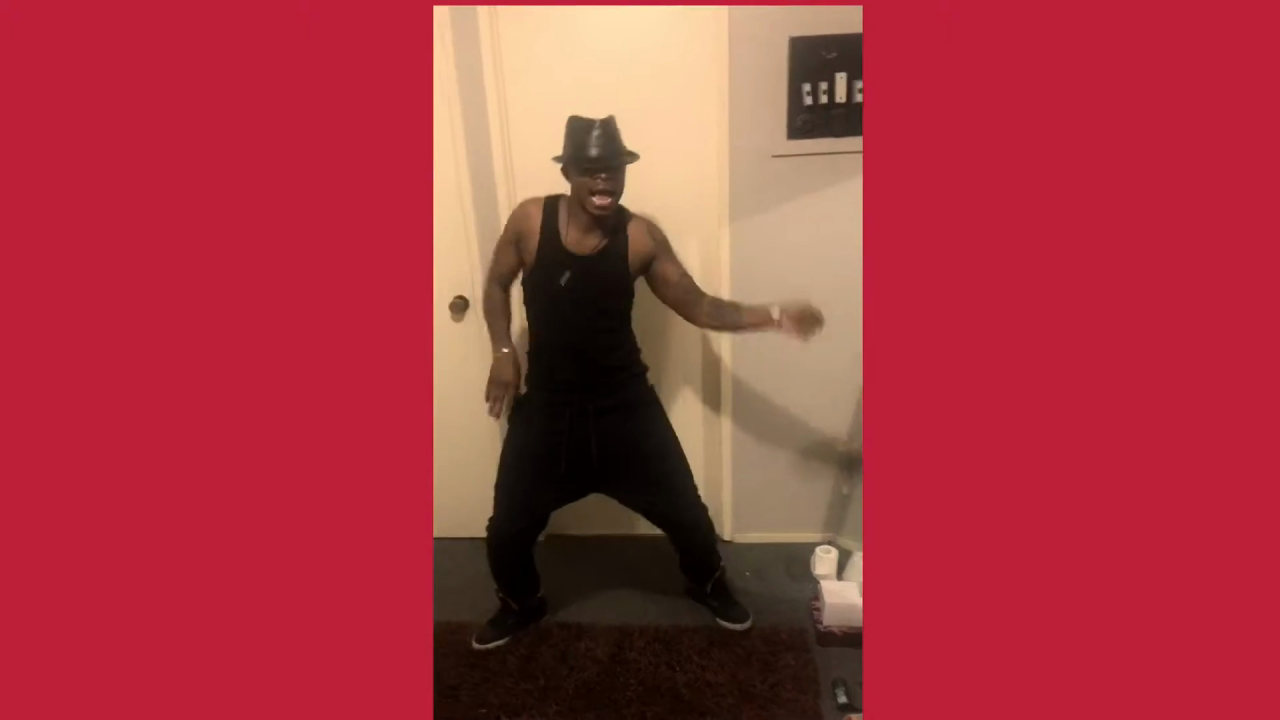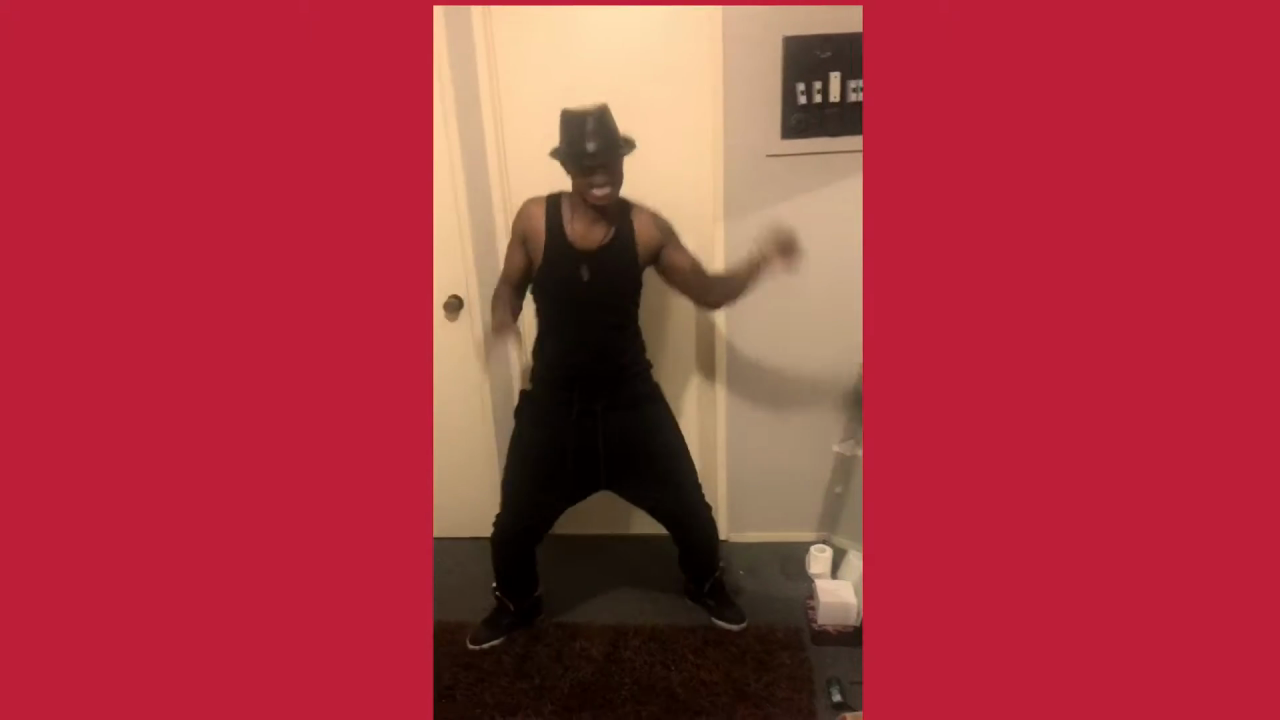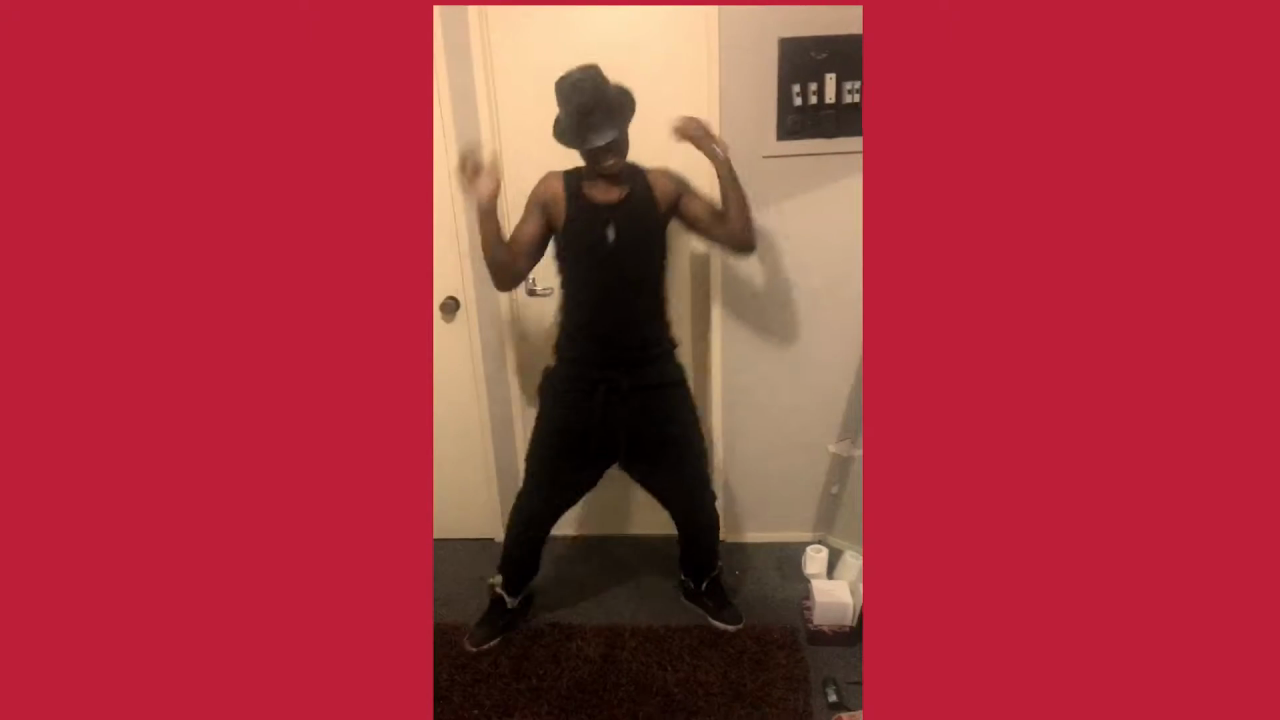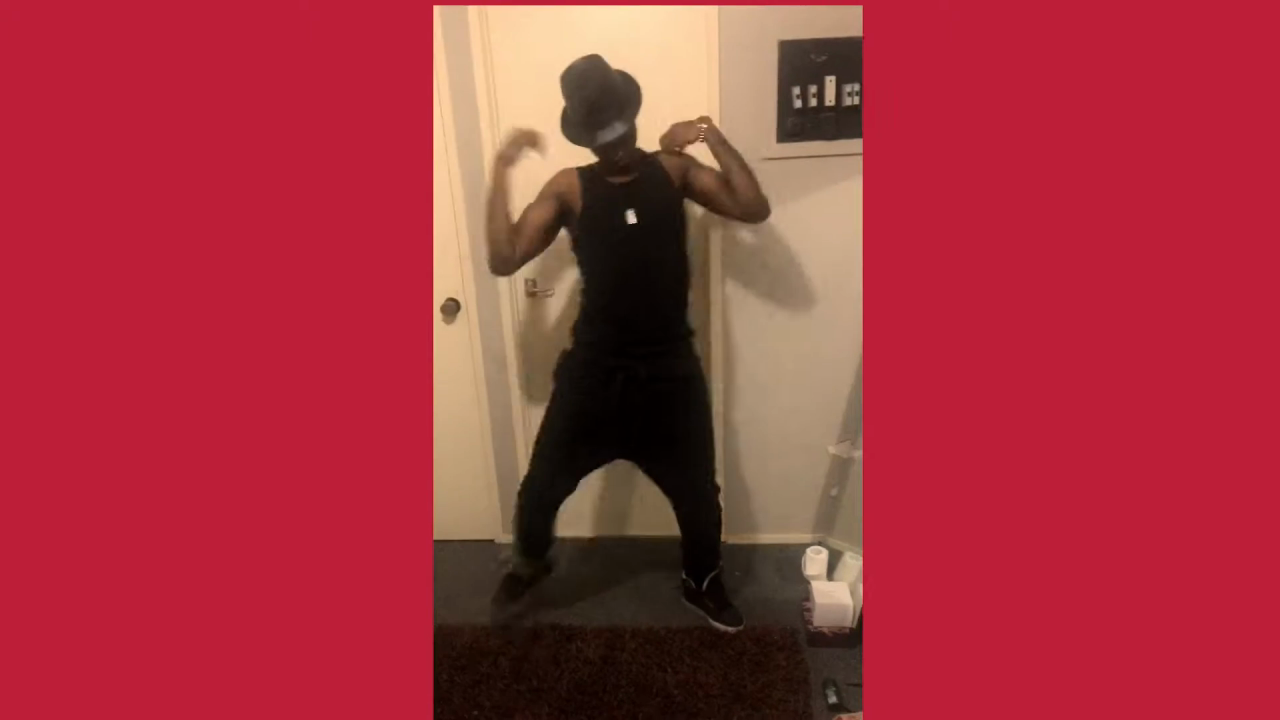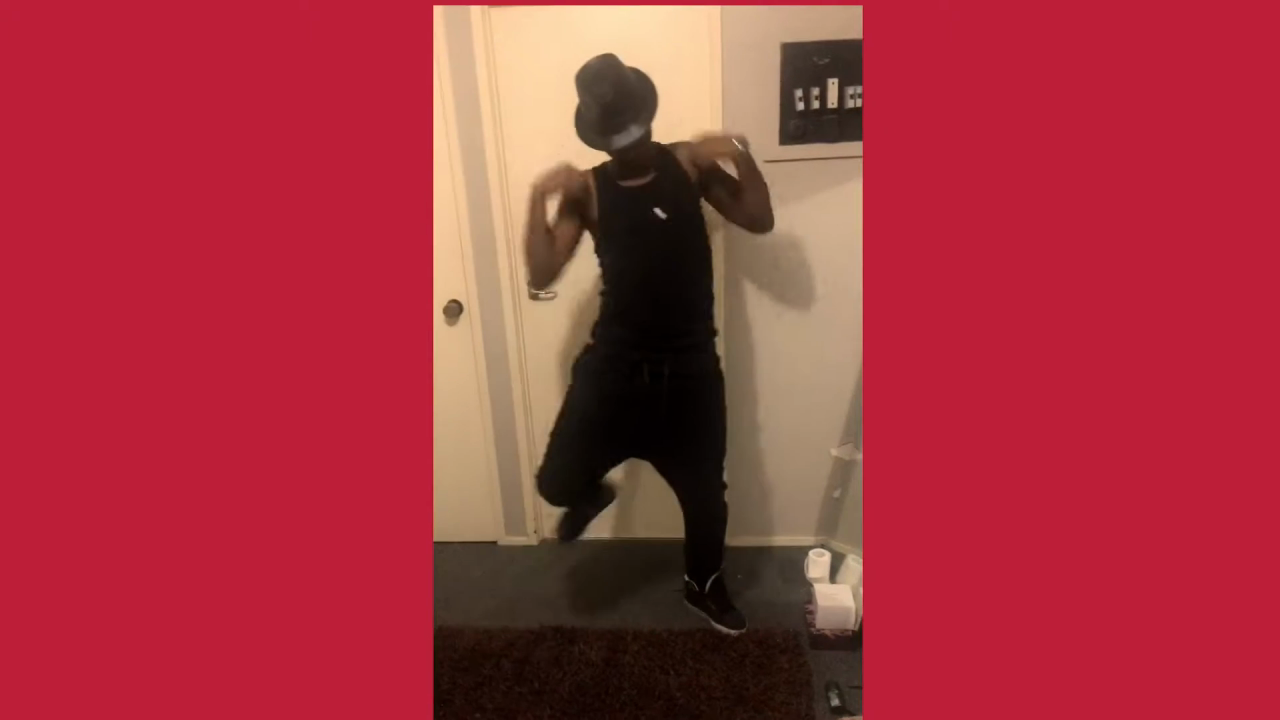
dt=0.1s
person 1, frame 1
left shoulder: (640, 237)
right shoulder: (530, 217)
left elbow: (699, 307)
right elbow: (496, 283)
left wrist: (776, 316)
right wrist: (503, 352)
left hip: (624, 407)
right hip: (546, 410)
left knee: (688, 518)
right knee: (508, 530)
left ankle: (708, 584)
right ankle: (520, 603)
person 1, frame 2
left shoulder: (646, 228)
right shoulder: (536, 218)
left elbow: (706, 291)
right elbow: (511, 286)
left wrist: (759, 262)
right wrist: (502, 311)
left hip: (631, 402)
right hip: (552, 406)
left knee: (690, 514)
right knee: (517, 528)
left ankle: (706, 585)
right ankle: (514, 602)
person 1, frame 3
left shoulder: (660, 186)
right shoulder: (555, 191)
left elbow: (739, 237)
right elbow: (506, 274)
left wrist: (718, 157)
right wrist: (485, 204)
left hip: (654, 382)
right hip: (577, 384)
left knee: (694, 500)
right knee: (536, 505)
left ankle: (702, 582)
right ankle: (510, 595)
person 1, frame 4
left shoulder: (672, 167)
right shoulder: (569, 187)
left elbow: (755, 210)
right elbow: (502, 260)
left wrist: (714, 138)
right wrist: (501, 170)
left hip: (670, 371)
right hip: (592, 369)
left knee: (696, 493)
right knee: (540, 489)
left ankle: (703, 582)
right ankle: (530, 561)
person 1, frame 5
left shoulder: (688, 162)
right shoulder: (585, 188)
left elbow: (760, 220)
right elbow: (541, 275)
left wrist: (738, 152)
right wrist: (539, 197)
left hip: (691, 366)
right hip: (614, 363)
left knee: (705, 492)
right knee: (559, 480)
left ankle: (704, 584)
right ankle: (591, 493)
